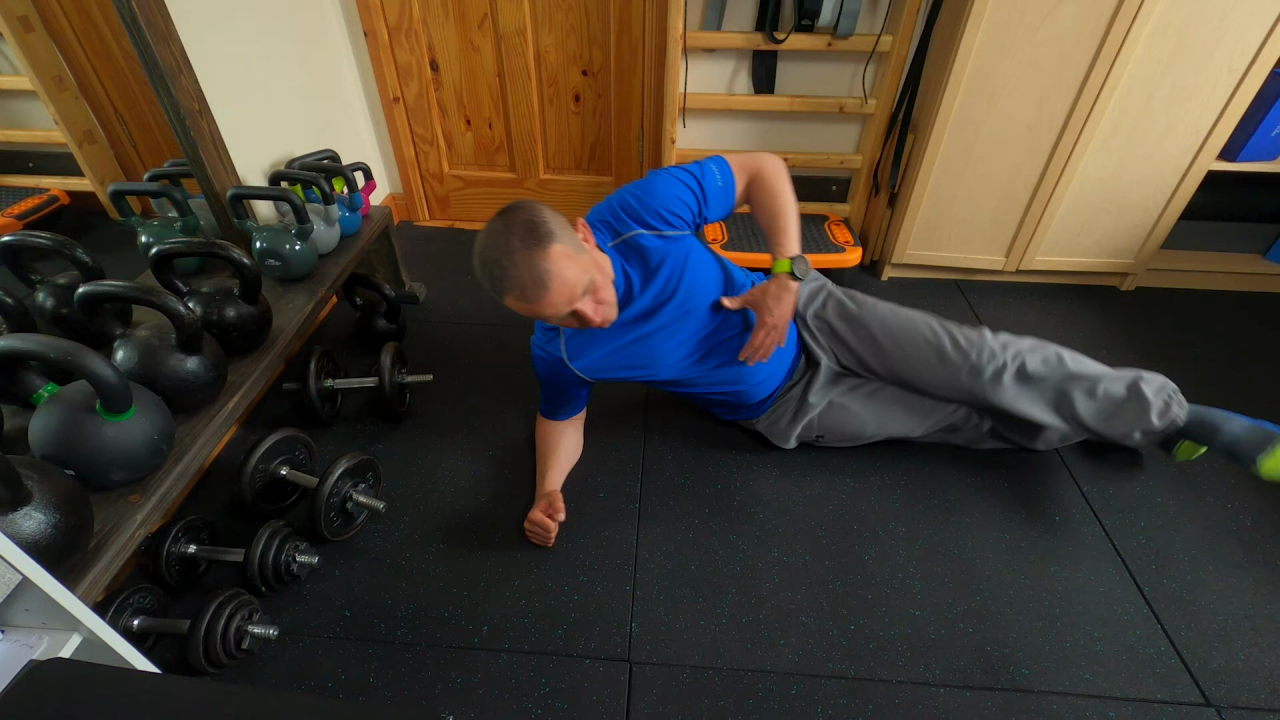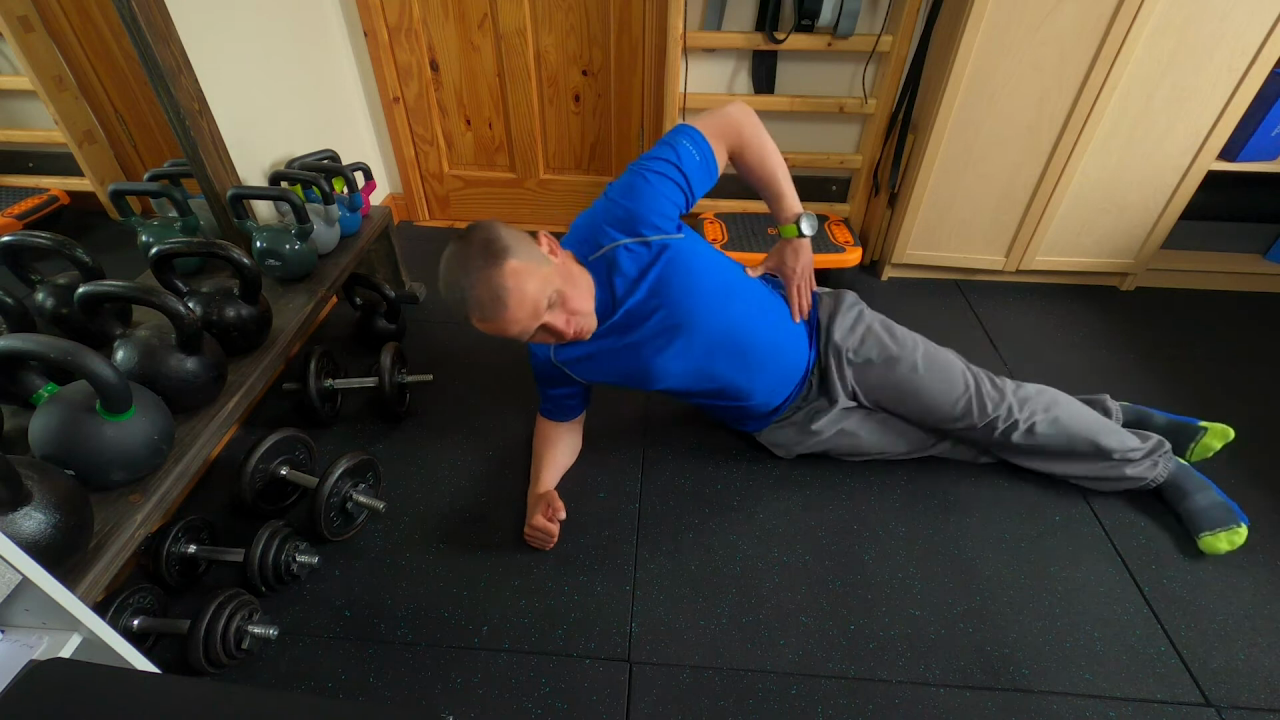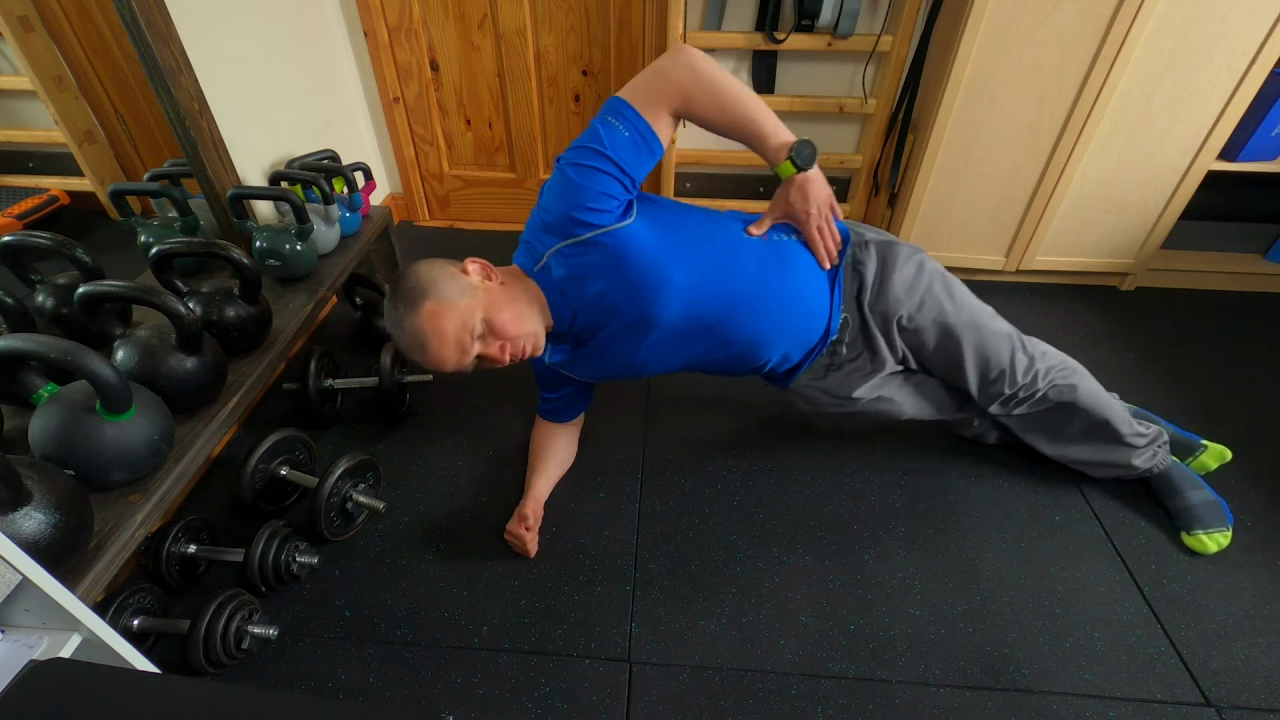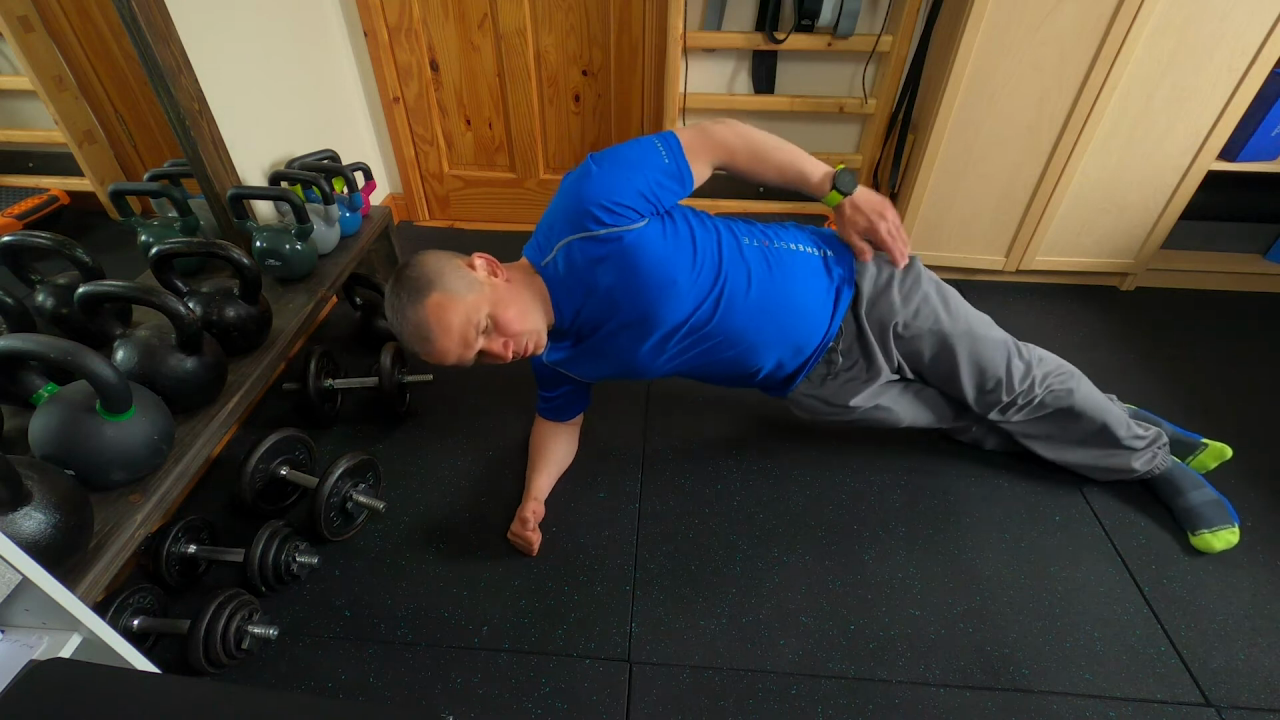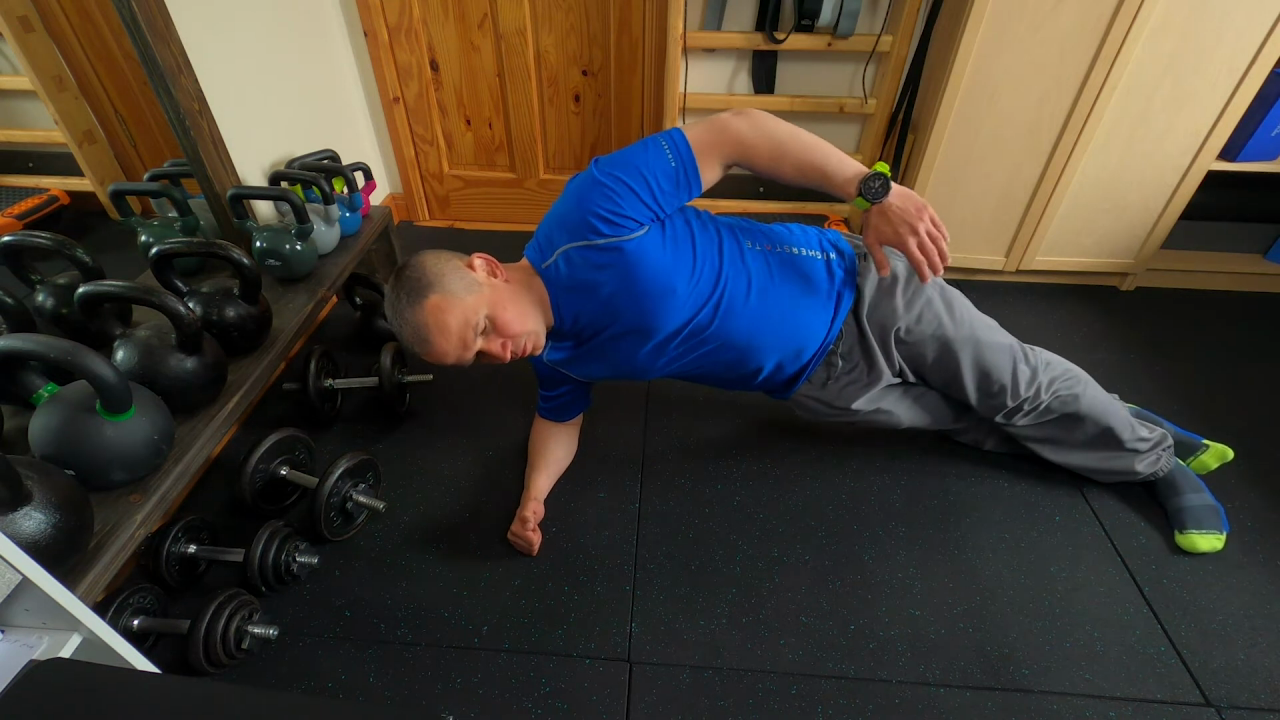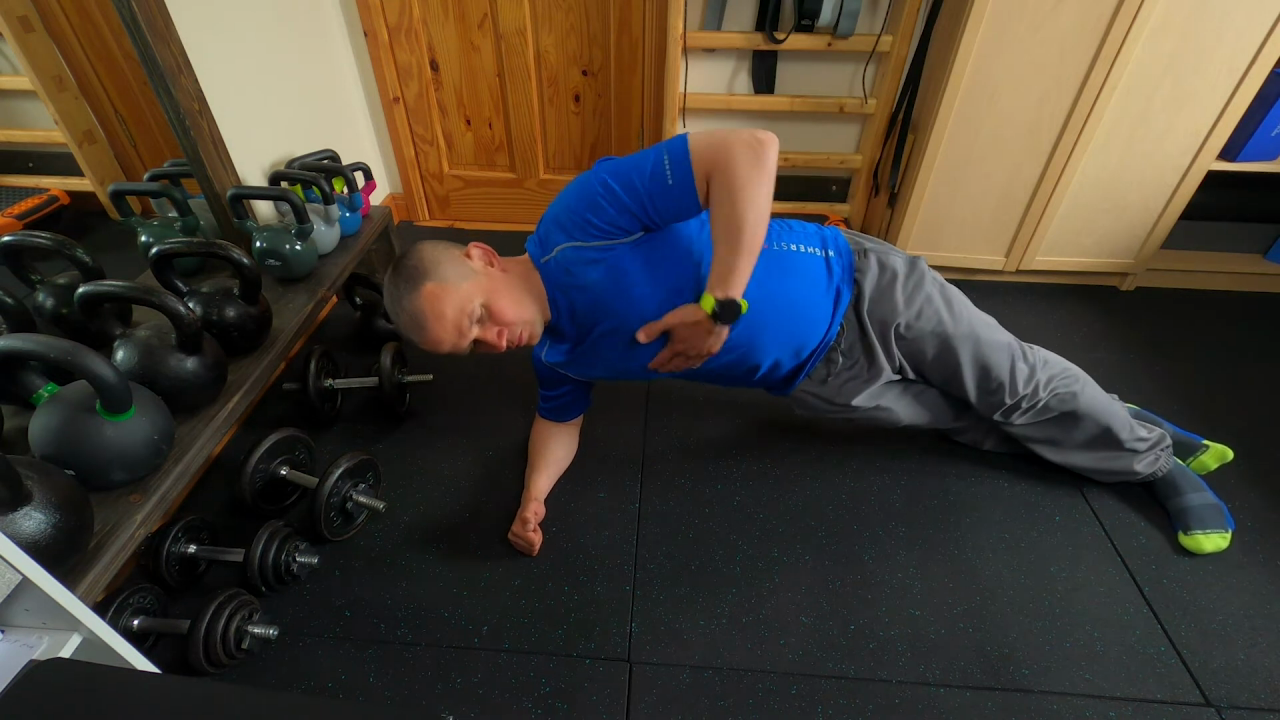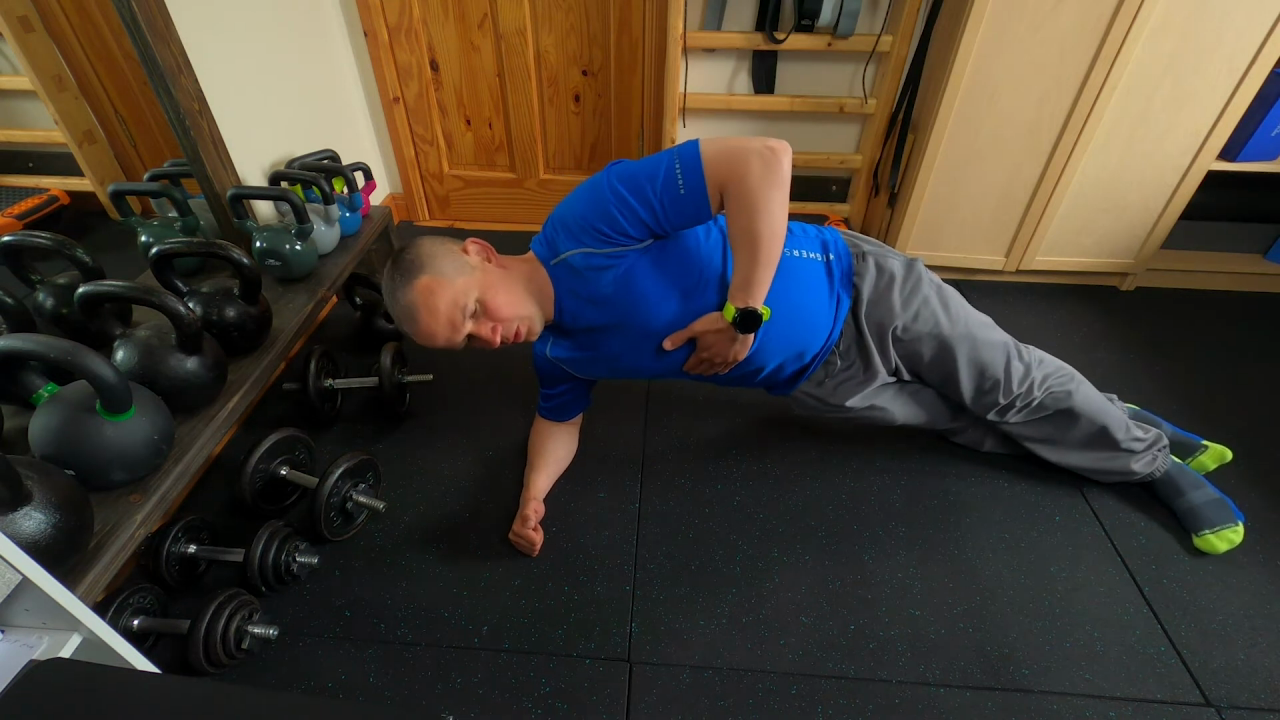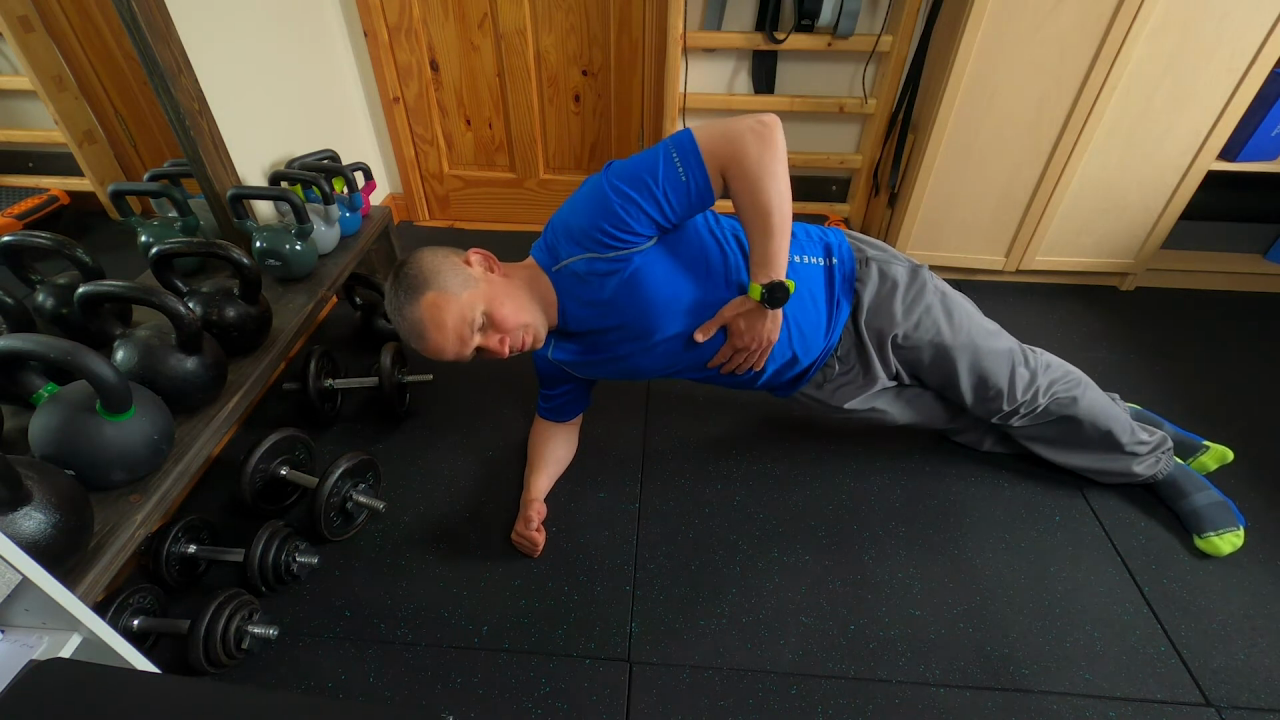
dt=0.5s
person 1, frame 1
left shoulder: (644, 208)
right shoulder: (559, 347)
left elbow: (763, 170)
right elbow: (561, 418)
left wrist: (786, 274)
right wrist: (547, 489)
left hip: (806, 319)
right hip: (785, 413)
left knee: (976, 361)
right knee: (966, 427)
left ankle: (1174, 416)
right ankle: (1105, 429)
person 1, frame 2
left shoulder: (628, 218)
right shoulder: (555, 350)
left elbow: (733, 121)
right elbow: (561, 418)
left wrist: (795, 231)
right wrist: (541, 490)
left hip: (823, 334)
right hip: (788, 421)
left knee: (990, 407)
right knee: (970, 447)
left ankle: (1148, 459)
right ankle: (1118, 428)
person 1, frame 3
left shoulder: (574, 208)
right shoulder: (557, 350)
left elbow: (679, 71)
right elbow: (559, 418)
left wrist: (796, 162)
right wrist: (532, 497)
left hip: (860, 281)
right hip: (823, 371)
left knee: (1017, 377)
right knee: (976, 417)
left ankle: (1149, 449)
right ankle: (1111, 433)
person 1, frame 4
left shoulder: (590, 205)
right shoulder: (556, 352)
left elbow: (715, 140)
right elbow: (558, 417)
left wrist: (844, 188)
right wrist: (532, 497)
left hip: (856, 293)
right hip: (819, 379)
left knee: (1013, 382)
right knee: (973, 422)
left ankle: (1148, 445)
right ankle: (1133, 446)
person 1, frame 5
left shoulder: (591, 211)
right shoulder: (556, 351)
left elbow: (731, 133)
right elbow: (559, 417)
left wrist: (872, 190)
right wrist: (533, 496)
left hip: (856, 294)
right hip: (818, 382)
left knee: (1017, 386)
right knee: (974, 425)
left ankle: (1151, 449)
right ankle: (1129, 446)
person 1, frame 6
left shoulder: (586, 218)
right shoulder: (554, 349)
left elbow: (749, 150)
right elbow: (559, 417)
left wrist: (720, 309)
right wrist: (533, 496)
left hip: (854, 292)
right hip: (819, 379)
left knee: (1017, 385)
right knee: (972, 424)
left ankle: (1150, 447)
right ankle: (1106, 436)
person 1, frame 7
left shoulder: (593, 219)
right shoulder: (553, 346)
left elbow: (763, 161)
right elbow: (558, 417)
left wrist: (744, 315)
right wrist: (532, 496)
left hip: (858, 293)
right hip: (822, 377)
left knee: (1013, 383)
right knee: (975, 425)
left ankle: (1151, 449)
right ankle: (1137, 455)
person 1, frame 8
left shoulder: (596, 225)
right shoulder: (555, 348)
left elbow: (755, 137)
right elbow: (558, 418)
left wrist: (768, 295)
right wrist: (533, 496)
left hip: (855, 294)
right hip: (824, 377)
left knee: (1018, 387)
right knee: (978, 425)
left ankle: (1154, 453)
right ankle: (1140, 452)
